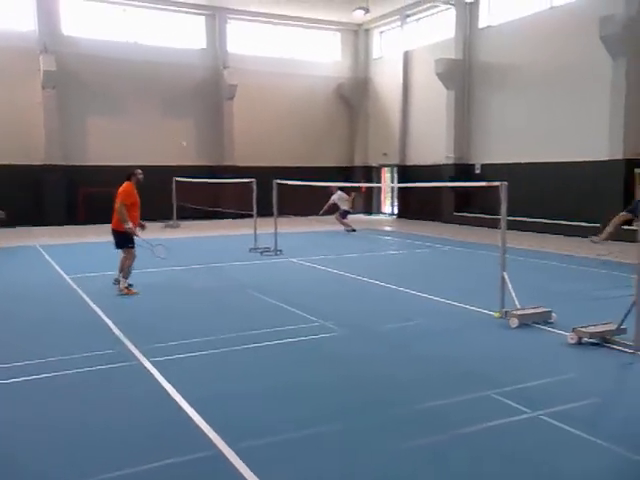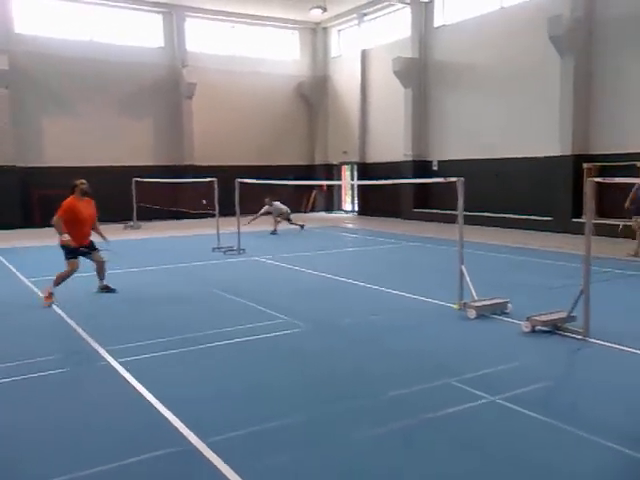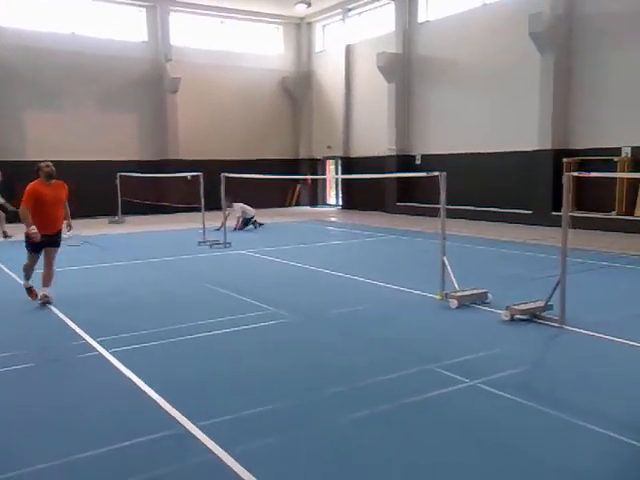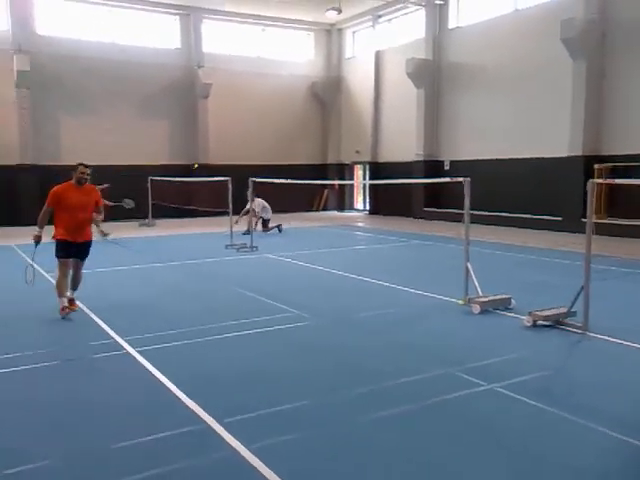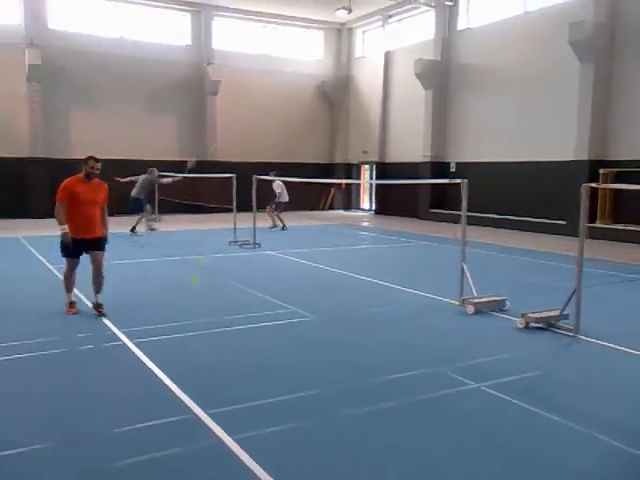
dt=0.4s
person 1, frame 1
left shoulder: (132, 190)
right shoulder: (127, 189)
right elbow: (119, 208)
left wrist: (138, 222)
right wrist: (129, 225)
left hip: (127, 228)
right hip: (121, 229)
left knee: (128, 255)
right knee: (131, 256)
left ankle: (119, 278)
right ankle: (122, 286)
person 1, frame 2
left shoulder: (91, 203)
right shoulder: (70, 203)
left elbow: (94, 222)
right elbow: (56, 221)
left wrist: (101, 234)
right wrist: (66, 237)
left hip: (85, 241)
right hip: (69, 243)
left knee: (100, 261)
right knee: (73, 268)
left ankle: (102, 285)
right ankle: (49, 291)
person 1, frame 3
left shoulder: (62, 186)
right shoulder: (33, 188)
right elbow: (24, 211)
left wrist: (68, 219)
right wrist: (32, 229)
left hip: (55, 231)
right hip: (36, 233)
left knee: (50, 261)
right knee: (32, 261)
left ankle: (45, 294)
right ankle: (28, 284)
person 1, frame 4
left shoulder: (94, 192)
right shoulder: (59, 190)
left elbow: (101, 213)
right elbow: (46, 211)
left wrist: (98, 219)
right wrist: (39, 231)
left hip: (84, 238)
right hip: (64, 237)
left knee: (77, 270)
right knee: (64, 270)
left ankle: (72, 298)
right ankle: (63, 306)
person 1, frame 5
left shoulder: (102, 186)
right shoulder: (69, 184)
right elbow: (59, 209)
left wrist: (105, 229)
right wrist: (64, 229)
left hip: (96, 235)
right hip: (74, 236)
left knee: (99, 266)
right knee: (71, 268)
left ankle: (97, 301)
right ankle: (70, 301)
